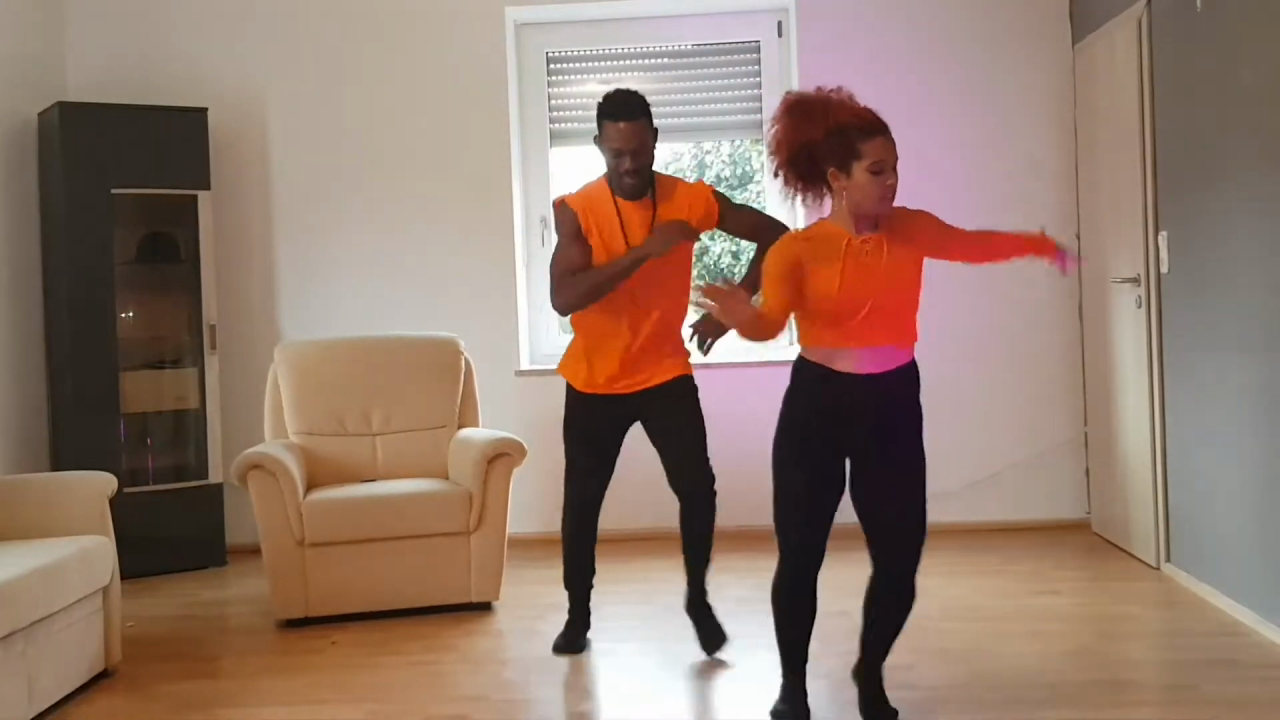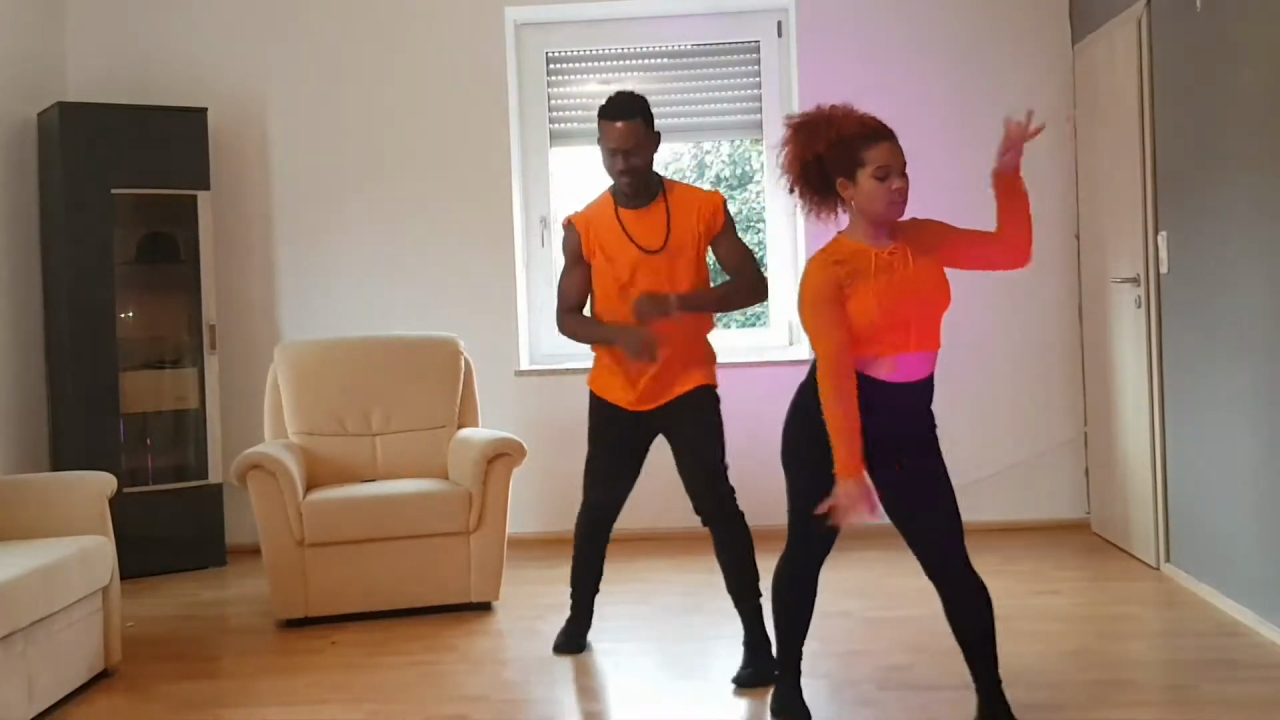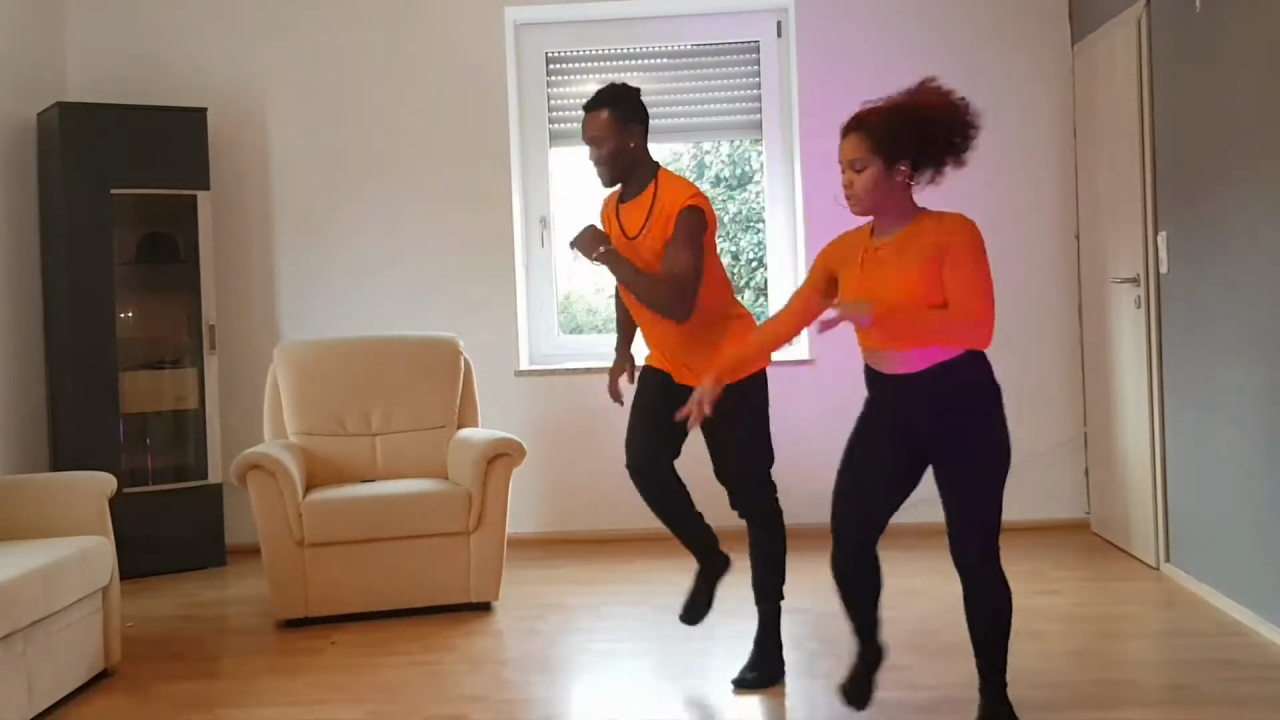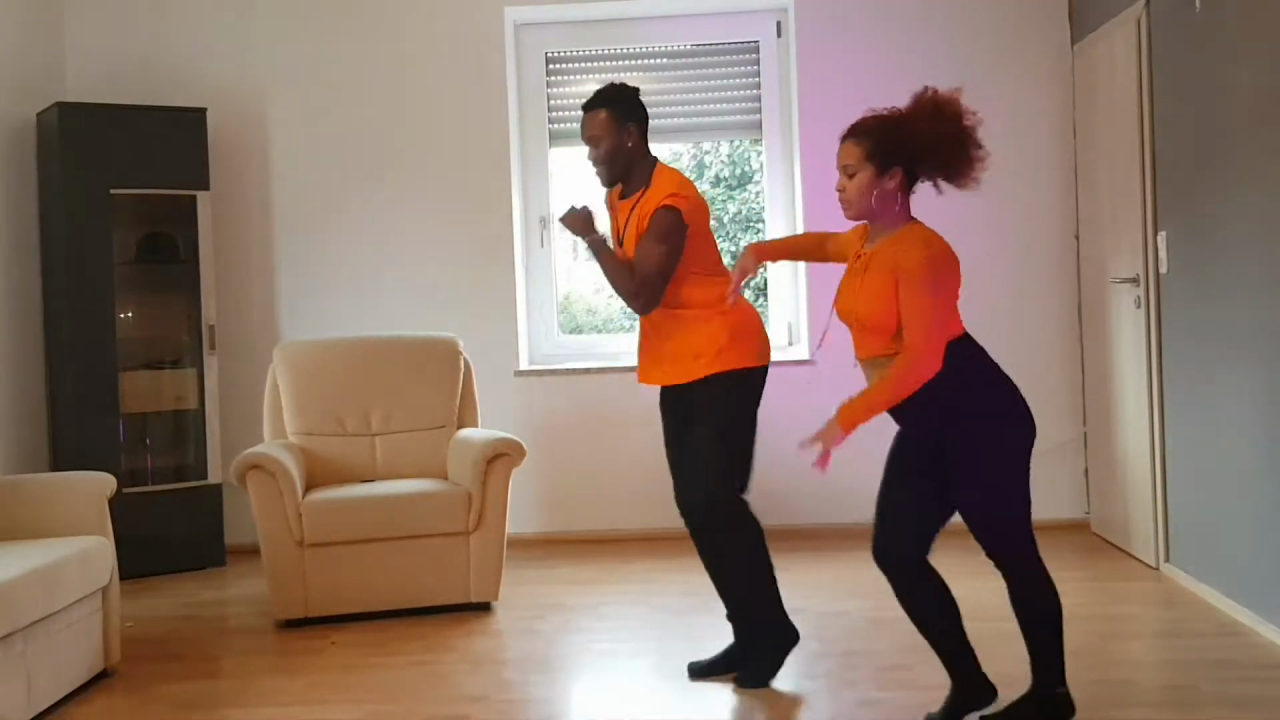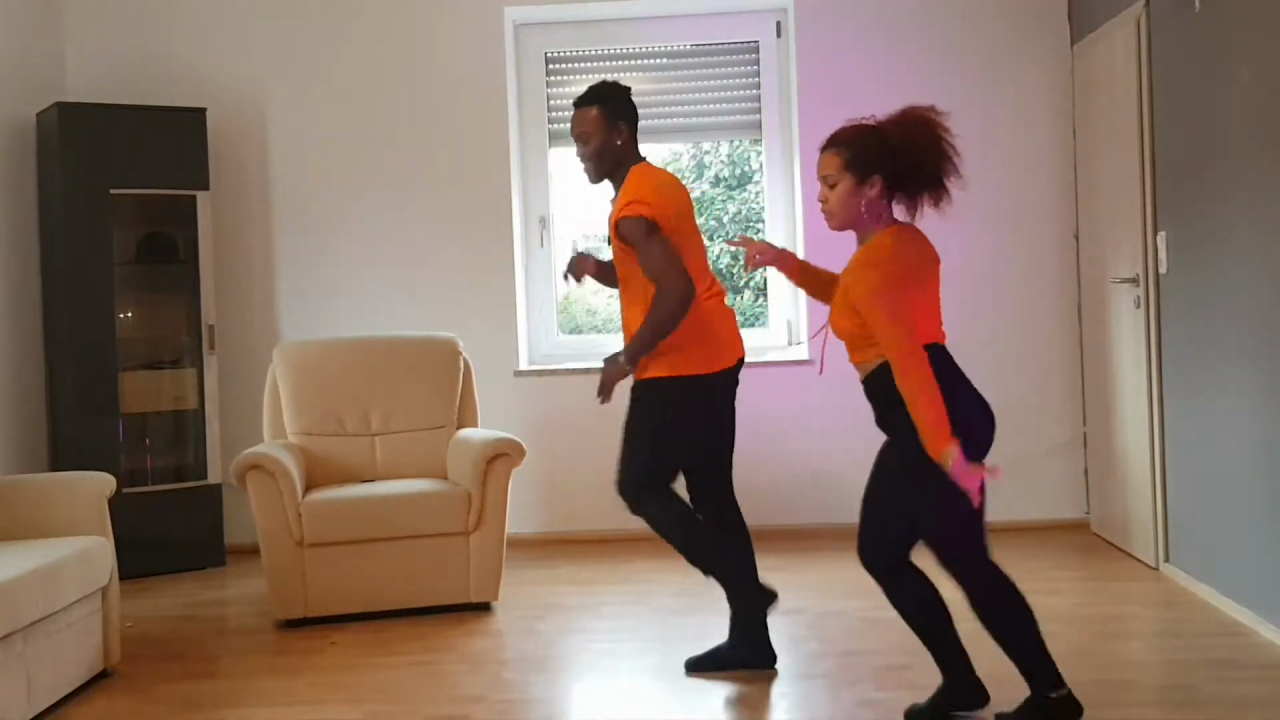
dt=0.2s
person 1, frame 1
left shoulder: (909, 229)
right shoulder: (797, 250)
left elbow: (976, 243)
right elbow: (766, 320)
left wrist: (1042, 245)
right wrist: (733, 311)
left hip: (892, 409)
right hip: (813, 410)
left knee: (900, 558)
right knee: (801, 556)
person 1, frame 2
left shoulder: (926, 237)
right shoulder: (825, 271)
left elbow: (1012, 253)
right elbow: (835, 375)
left wrist: (1007, 176)
right wrist: (852, 471)
left hip: (908, 420)
right hip: (840, 419)
left knee: (949, 563)
right knee: (804, 555)
person 1, frame 3
left shoulder: (953, 234)
right shoulder: (846, 249)
left elbow: (978, 329)
right elbow: (787, 320)
left wrist: (879, 314)
right wrist: (717, 379)
left hip: (963, 409)
right hip: (891, 412)
left knee: (977, 555)
right knee: (850, 539)
right ankle: (868, 648)
person 1, frame 4
left shoulder: (920, 253)
right shoulder: (868, 239)
left elbow: (922, 361)
right elbow: (825, 245)
left wrist: (844, 420)
right wrist: (765, 250)
left hip: (973, 413)
right hip: (936, 421)
left knee: (1011, 552)
right knee: (894, 547)
person 1, frame 5
left shoulder: (878, 256)
right shoulder: (902, 244)
left elbow: (907, 357)
right elbow: (844, 297)
left wrist: (944, 450)
right wrist: (783, 260)
left hip: (927, 426)
right hip: (923, 423)
left knee: (965, 561)
right knee: (882, 552)
person 2, frame 1
left shoulder: (694, 199)
right shoulder: (575, 210)
left elbow: (775, 235)
right elbow: (564, 297)
right wrist: (646, 250)
left hip: (664, 373)
right hip: (592, 381)
left knee: (697, 488)
right knee: (581, 501)
left ankle: (696, 596)
right ankle: (578, 614)
person 2, frame 2
left shoulder: (704, 208)
right shoulder: (583, 226)
left elbow: (755, 286)
right elbow: (567, 318)
left wrist: (681, 302)
right wrist: (615, 334)
left hip: (688, 384)
right hip: (618, 392)
left knee: (715, 505)
right knee: (597, 510)
left ankle: (757, 638)
right ankle: (580, 612)
person 2, frame 3
left shoulder: (685, 205)
right shoulder: (615, 206)
left elbow: (673, 305)
left wrist: (610, 255)
right wrist: (622, 354)
left hip: (730, 363)
right hip: (669, 366)
left knee: (751, 495)
right knee: (644, 465)
left ankle: (769, 638)
right ankle: (709, 557)
person 2, frame 4
left shoulder: (666, 201)
right shoulder: (624, 199)
left elbow: (642, 294)
left wrist: (592, 237)
left hip: (722, 358)
right hip: (685, 364)
left knee: (713, 497)
right knee: (698, 500)
left ankle: (774, 629)
right ankle: (751, 635)
person 2, frame 5
left shoulder: (636, 203)
right shoulder: (647, 191)
left elbow: (679, 291)
left wrist: (627, 358)
right wrist: (600, 271)
left hip: (684, 359)
right hip: (709, 357)
left knee: (637, 489)
right knee: (710, 493)
left ankle: (749, 598)
right ankle: (749, 638)
